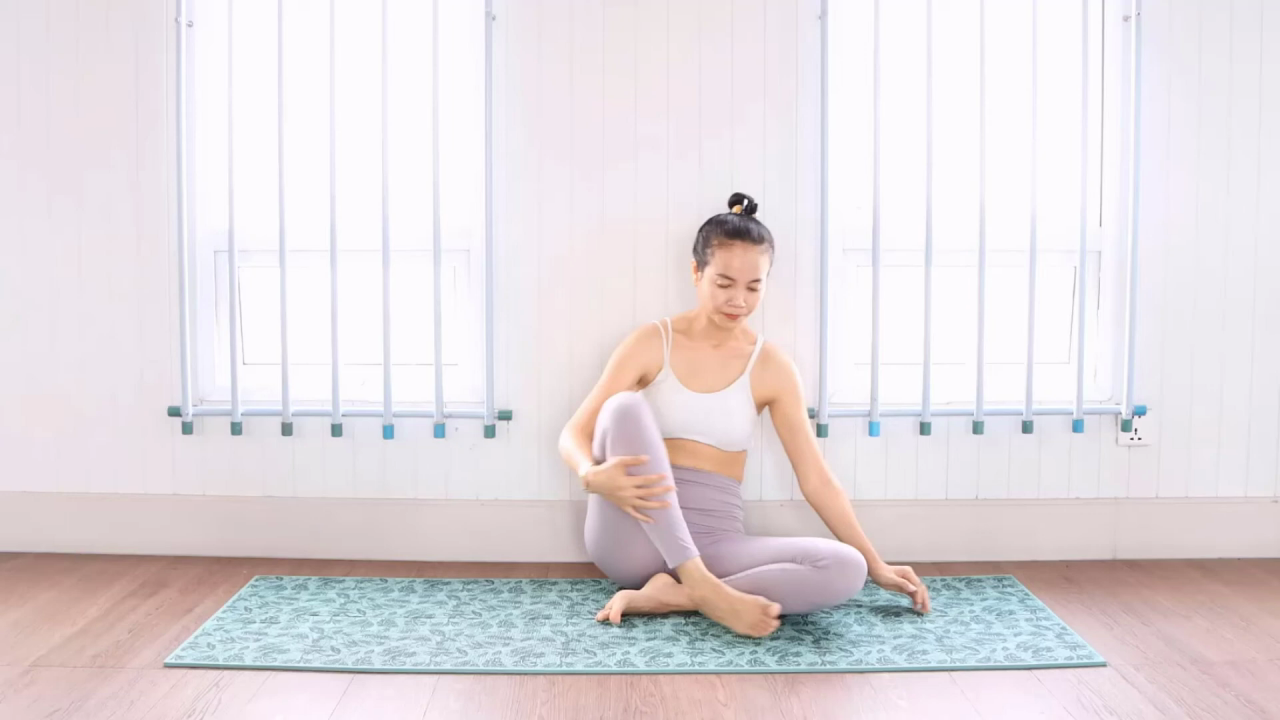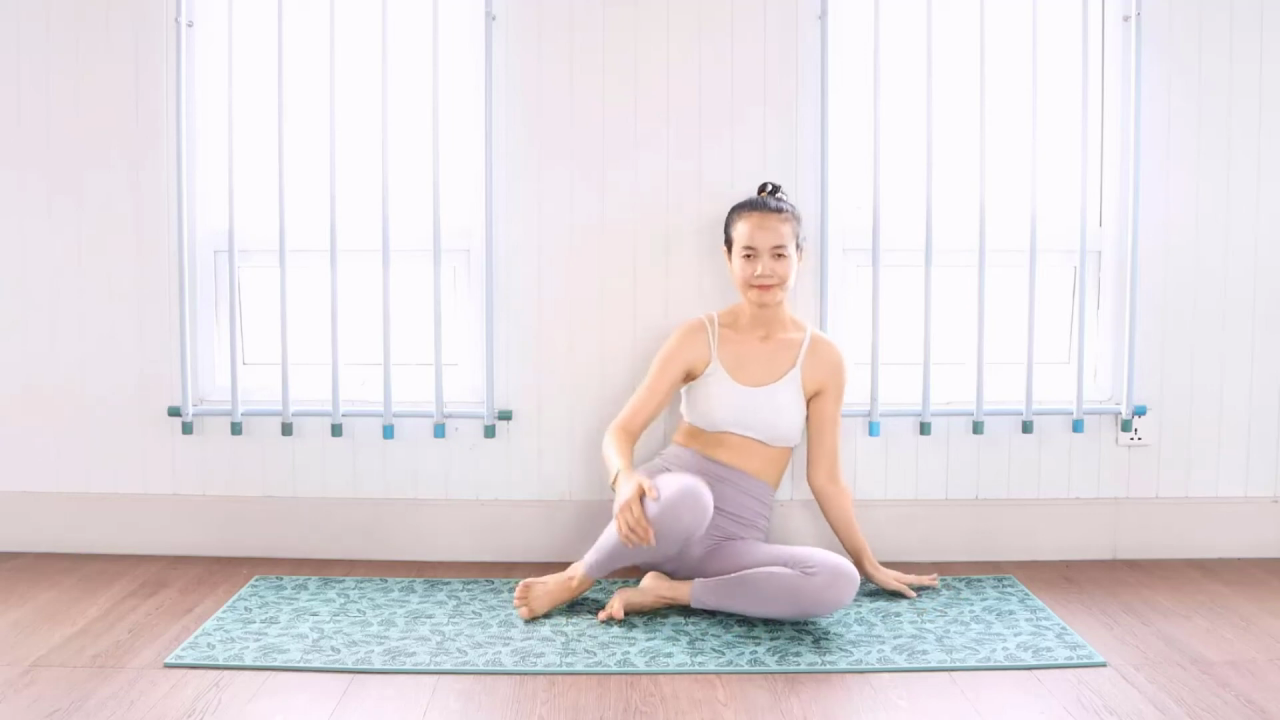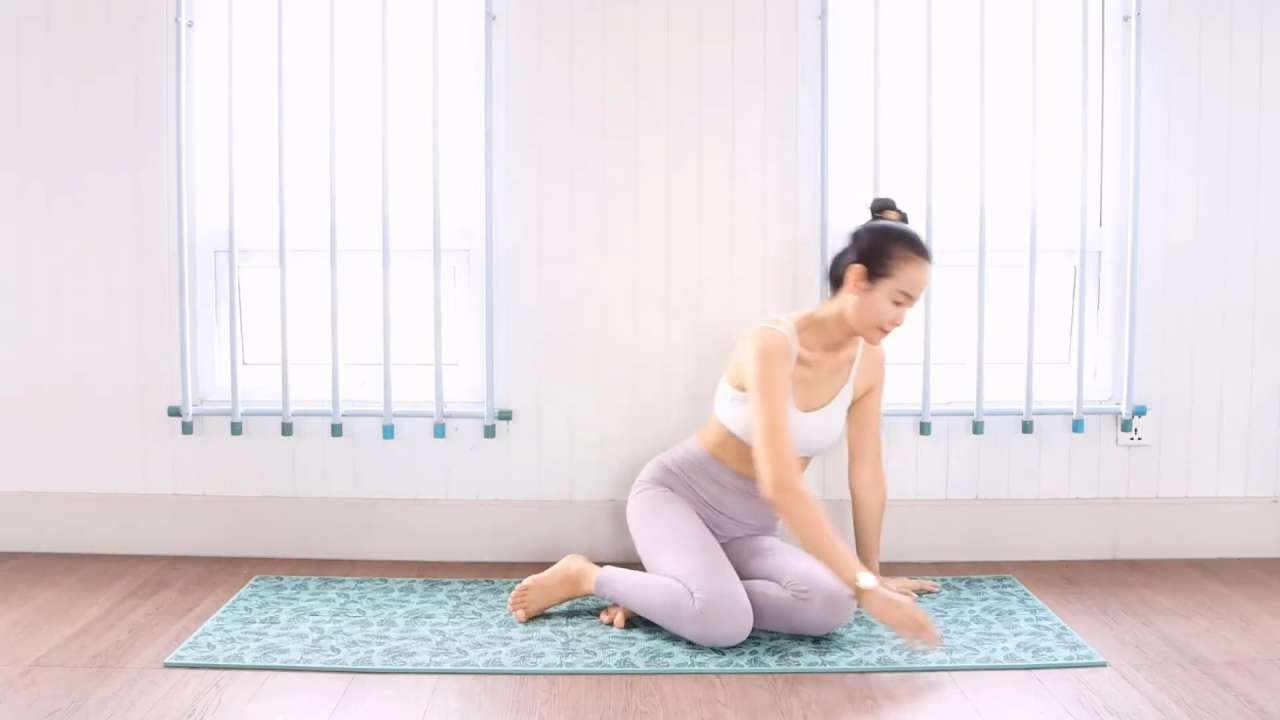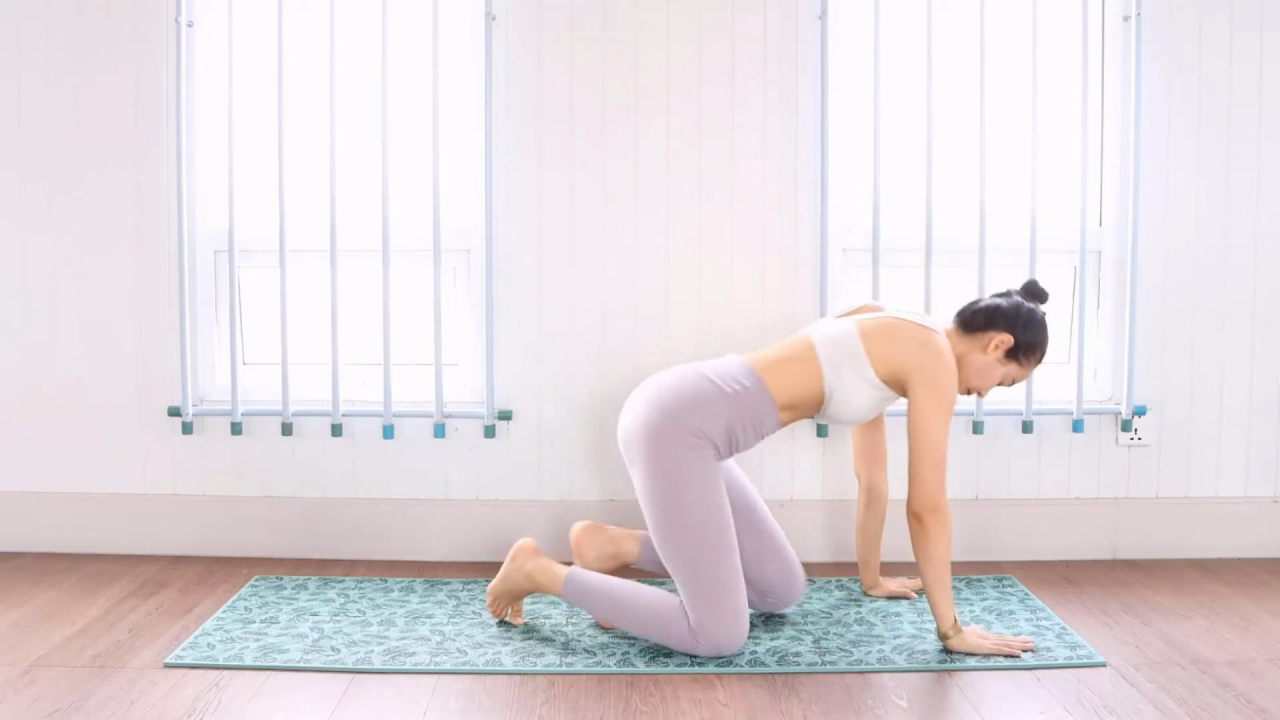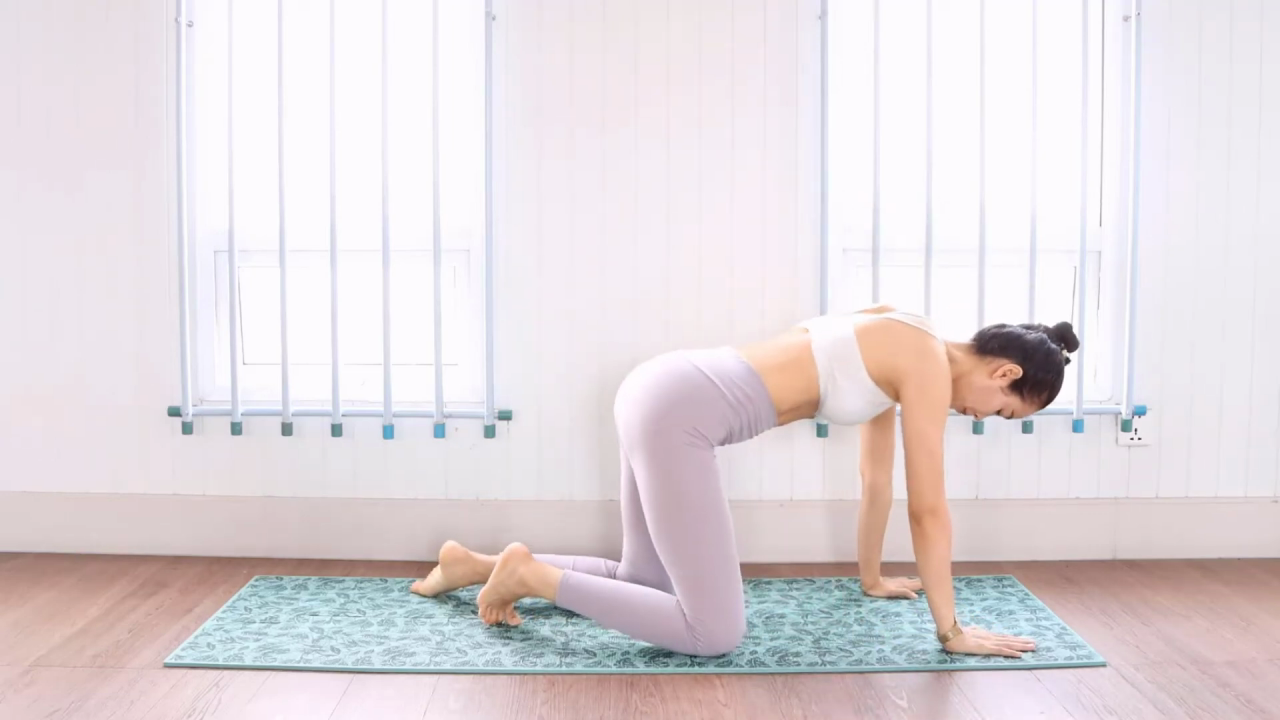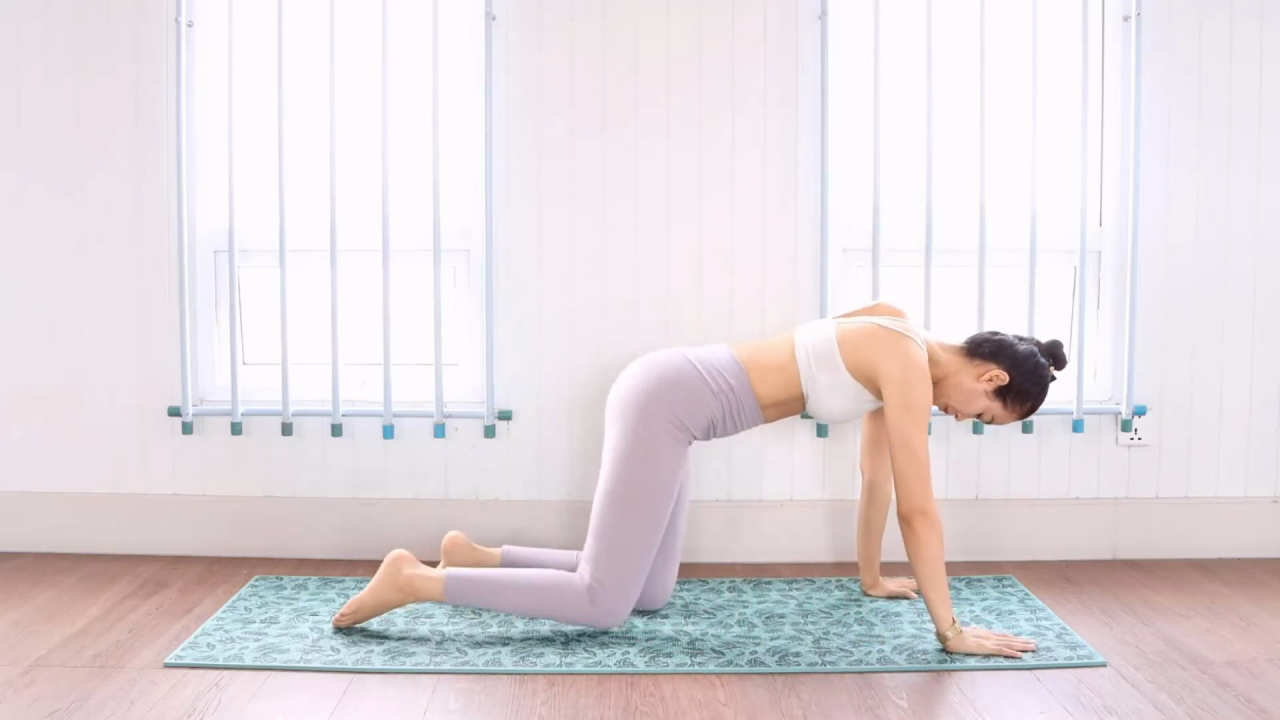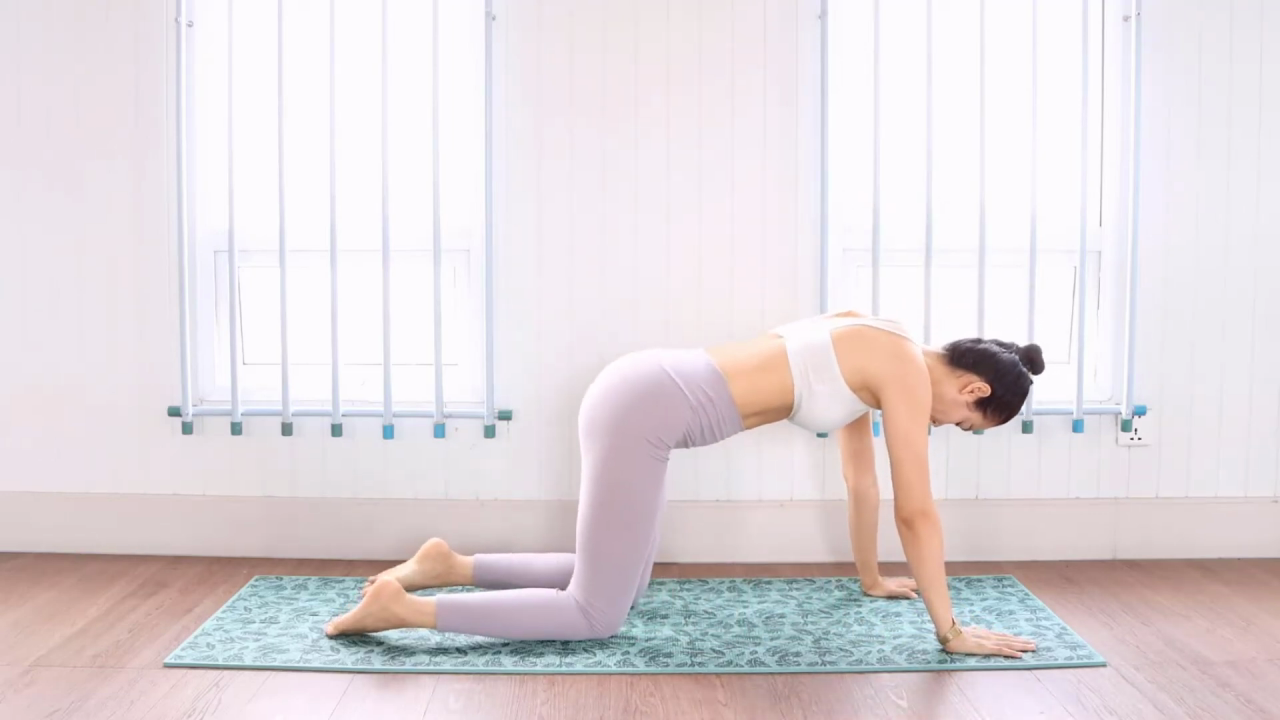
dt=0.7s
person 1, frame 1
left shoulder: (771, 367)
right shoulder: (650, 344)
left elbow: (816, 479)
right elbow: (572, 435)
left wrist: (875, 565)
right wrist: (595, 476)
left hip: (712, 541)
right hip: (630, 535)
left knee: (844, 571)
right knee: (625, 407)
left ankle: (673, 594)
right ankle: (702, 589)
person 1, frame 2
left shoulder: (821, 359)
right shoulder: (697, 338)
left elbow: (826, 479)
right elbow: (620, 432)
left wrist: (870, 565)
right wrist: (625, 479)
left hip: (732, 543)
right hip: (672, 513)
left knee: (839, 582)
right knee: (688, 496)
left ankle: (667, 592)
right ankle: (575, 580)
person 1, frame 3
left shoulder: (868, 364)
right shoulder: (771, 348)
left elbow: (867, 478)
right elbow: (780, 486)
left wrist: (870, 576)
right wrist: (865, 584)
left hip: (747, 531)
right hip: (674, 495)
left knee: (832, 607)
right knee: (724, 622)
left ankle: (665, 590)
right ankle: (584, 575)
person 1, frame 4
left shoulder: (889, 345)
right shoulder: (933, 355)
left elbow: (872, 478)
right elbow: (926, 507)
left wrist: (872, 577)
right wrist: (951, 627)
left hip: (684, 420)
right hip: (675, 425)
left knee: (783, 589)
right knee: (721, 636)
left ankle: (617, 545)
right ankle: (541, 571)
person 1, frame 5
left shoulder: (898, 347)
right shoulder: (929, 363)
left elbow: (877, 477)
right elbow: (927, 509)
left wrist: (871, 578)
right wrist: (952, 629)
left hip: (663, 390)
right hip: (675, 416)
left knee: (650, 585)
right knee: (715, 633)
left ankle: (474, 564)
right ankle: (530, 575)
person 1, frame 6
left shoulder: (893, 352)
right shoulder: (909, 365)
left elbow: (875, 477)
right elbow: (916, 508)
left wrist: (871, 578)
right wrist: (951, 629)
left hip: (664, 399)
right hip: (664, 402)
left knee: (647, 594)
right knee: (601, 604)
left ankle: (474, 557)
right ankle: (413, 580)
person 1, frame 7
left shoulder: (869, 355)
right shoulder: (907, 370)
left elbow: (860, 478)
right elbow: (916, 511)
left wrist: (872, 577)
right wrist: (950, 629)
left hip: (639, 392)
right hip: (642, 413)
left knee: (623, 584)
right knee: (595, 615)
left ankle: (449, 566)
right ankle: (399, 606)
